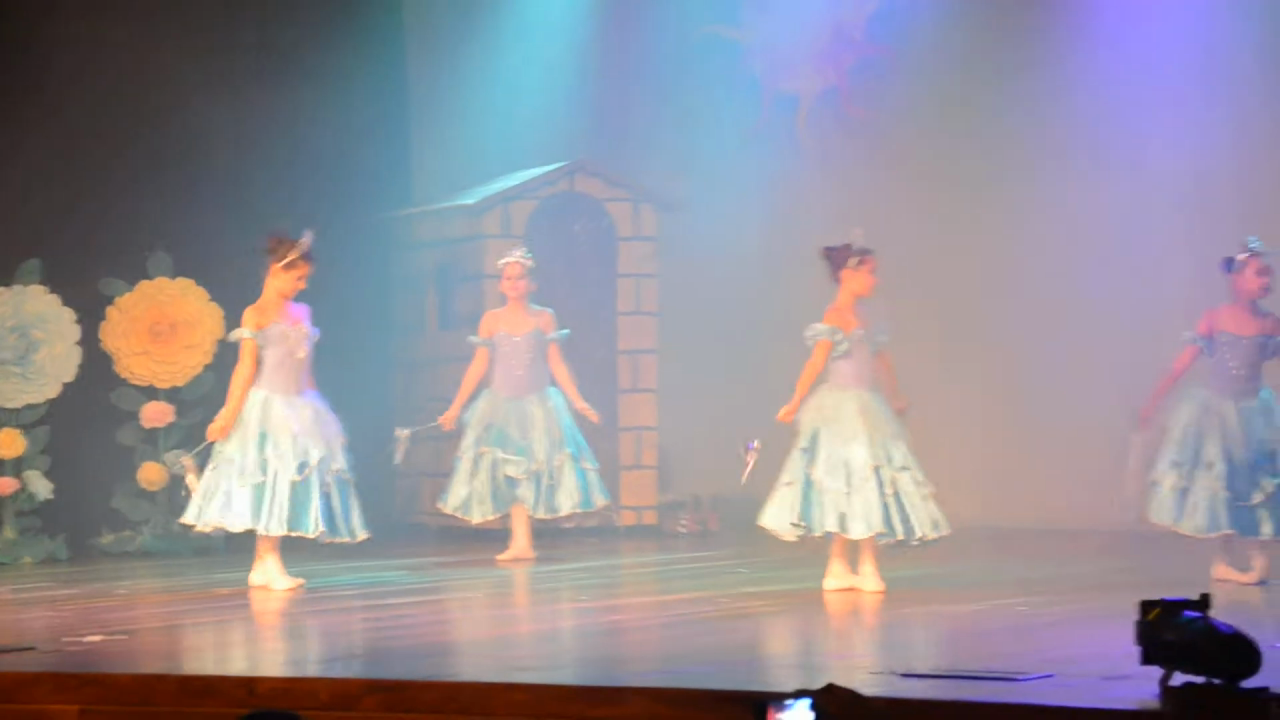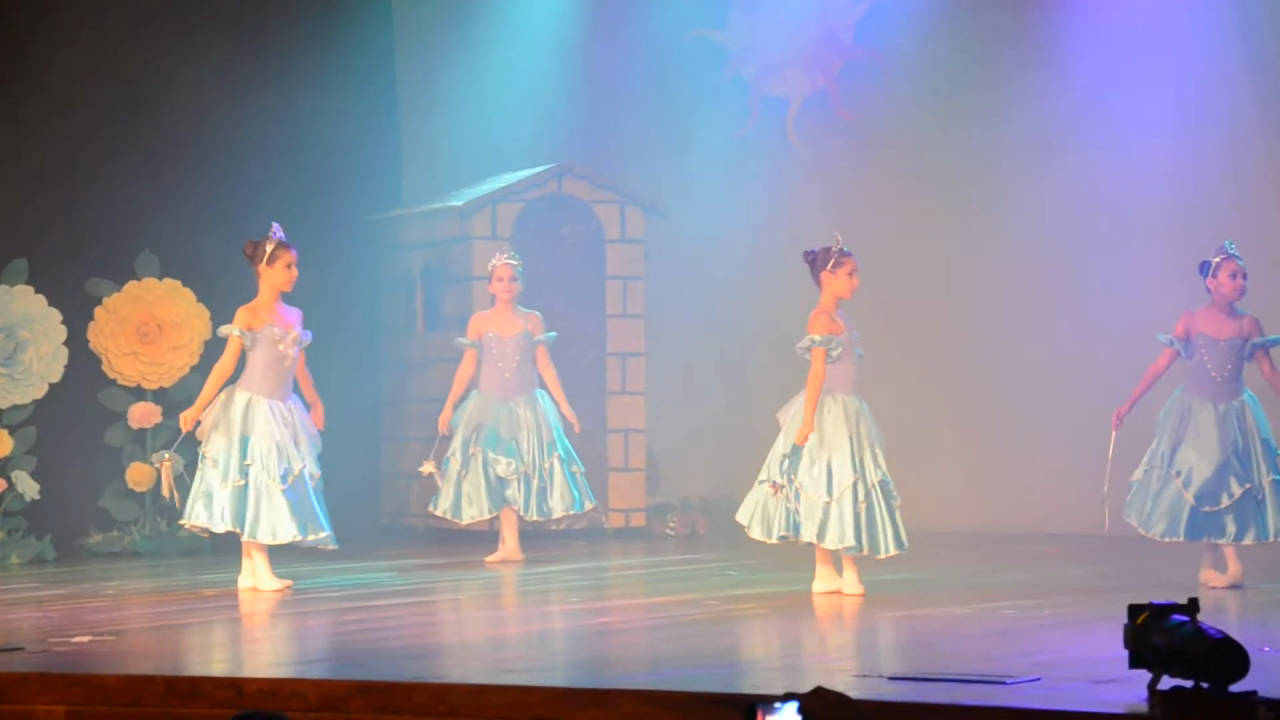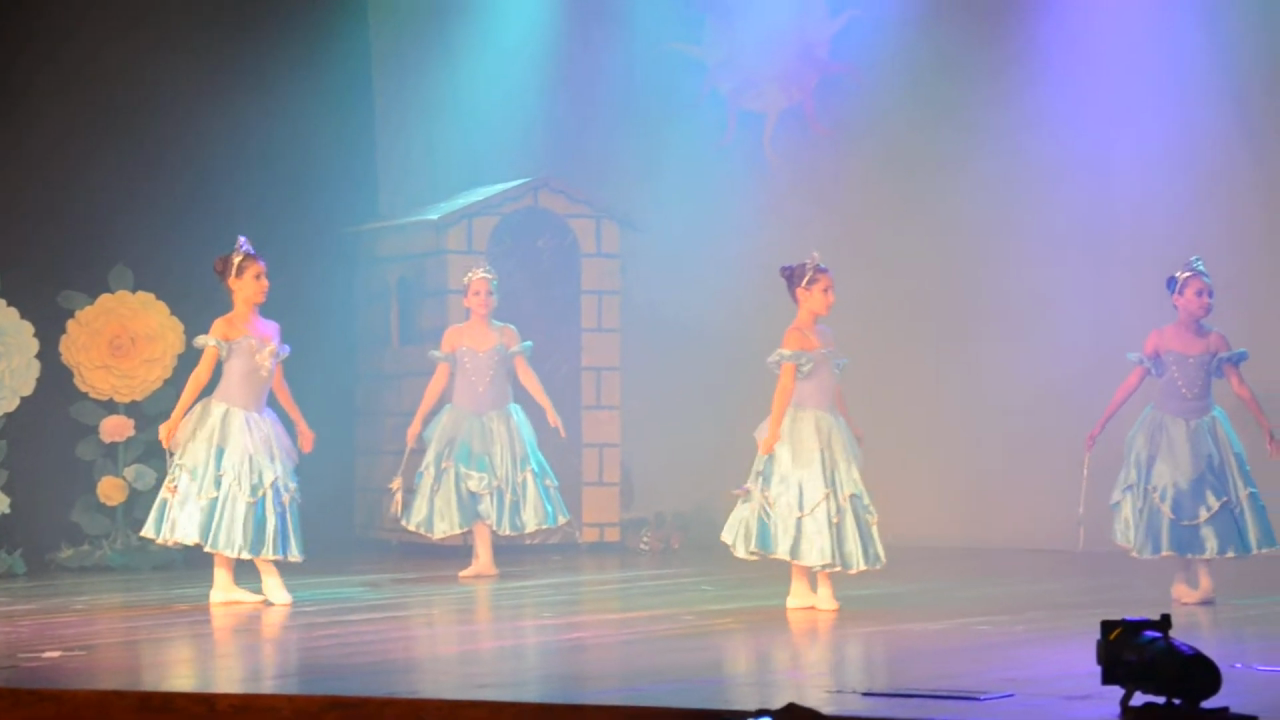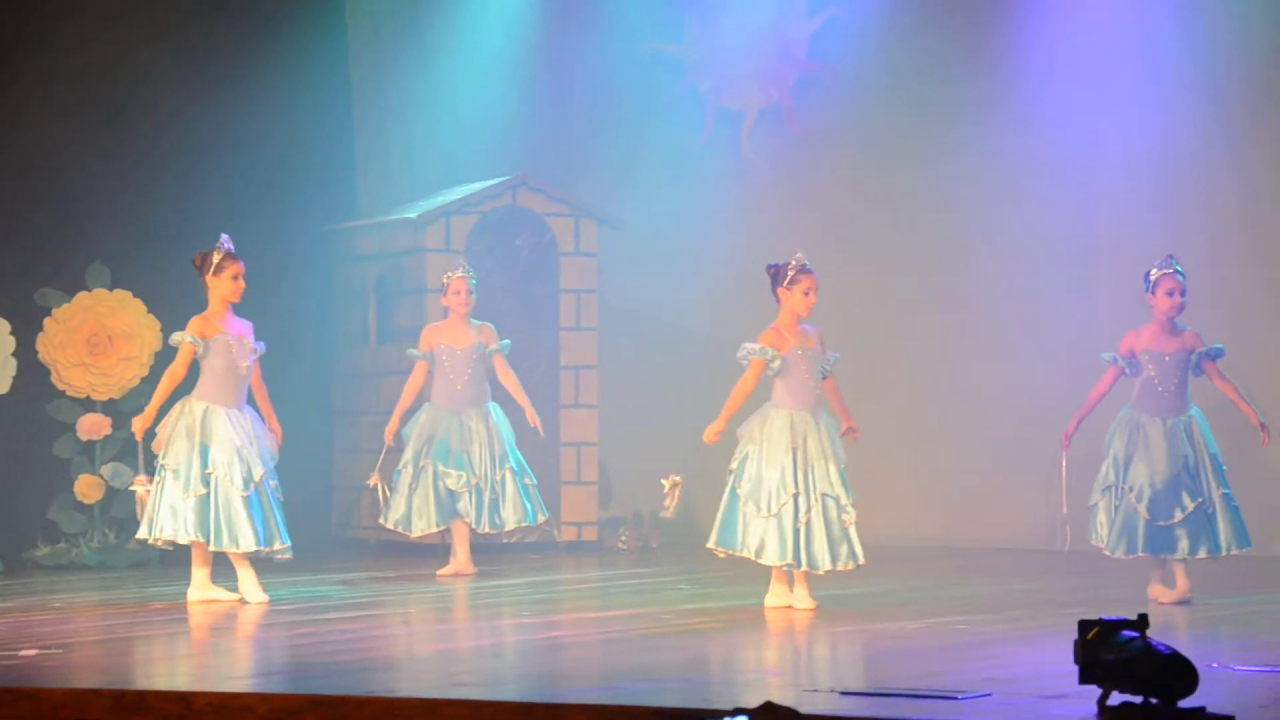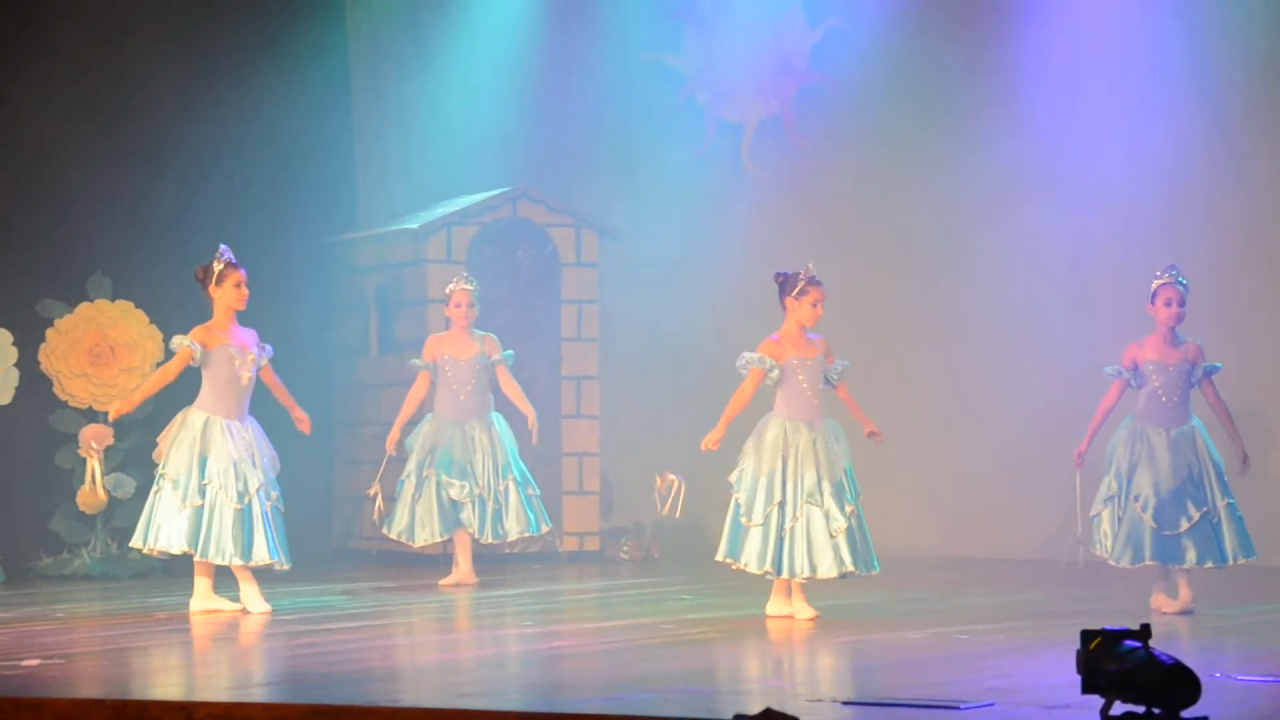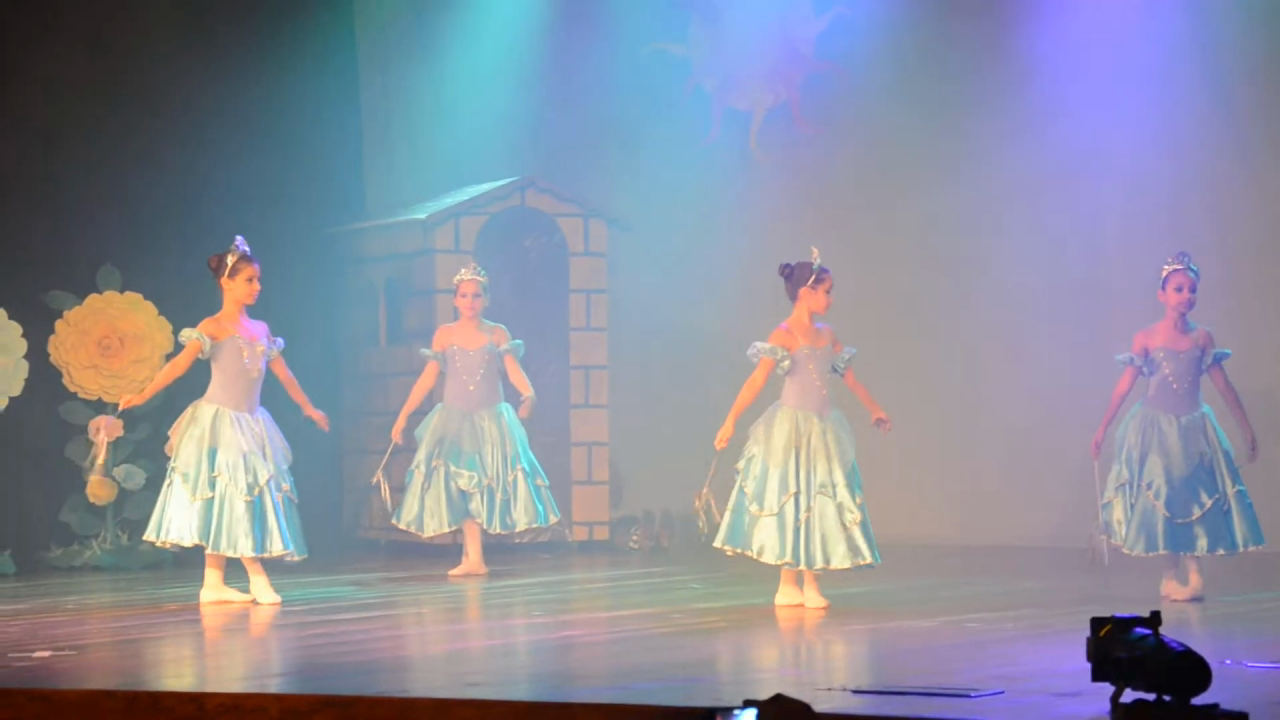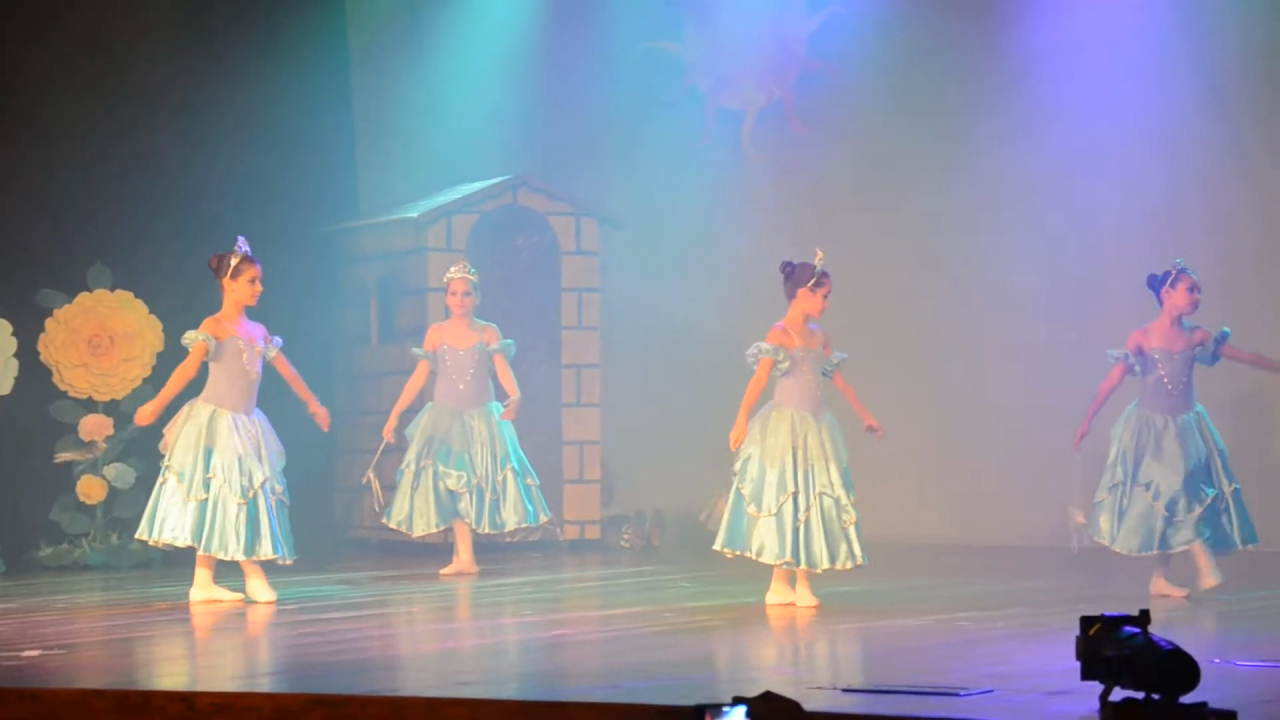
dt=0.4s
person 1, frame 1
left shoulder: (302, 312)
right shoulder: (255, 314)
right elbow: (246, 367)
left wrist: (314, 409)
right wrist: (228, 414)
left hip: (302, 407)
right hip: (268, 406)
left knee: (298, 480)
right knee: (270, 482)
left ankle: (262, 567)
right ankle: (271, 565)
person 1, frame 2
left shoulder: (294, 315)
right shoulder: (247, 315)
right elbow: (226, 364)
left wrist: (315, 405)
right wrist: (198, 407)
left hip: (284, 410)
right hip: (252, 408)
left knee: (277, 484)
right knee: (257, 484)
left ankle: (250, 570)
right ankle: (258, 567)
person 1, frame 3
left shoulder: (272, 328)
right shoulder: (224, 326)
left elbow: (278, 381)
right elbow: (202, 374)
left wrist: (300, 423)
right wrist: (175, 419)
left hip: (259, 422)
right hip: (227, 420)
left knee: (246, 499)
right knee: (230, 498)
left ankle: (224, 585)
person 1, frame 4
left shoulder: (245, 327)
right shoulder: (200, 324)
left elbow: (255, 378)
right elbow: (177, 370)
left wrist: (271, 420)
right wrist: (149, 412)
left hip: (238, 419)
right hip: (206, 419)
left knee: (227, 496)
right knee: (214, 496)
left ankle: (201, 583)
right ankle: (245, 575)
person 1, frame 5
left shoulder: (251, 337)
right shoulder: (203, 334)
left elbow: (270, 379)
right elbow: (170, 370)
left wrist: (295, 410)
right wrist: (132, 400)
left hip: (241, 430)
right hip: (209, 429)
left knee: (226, 509)
right knee: (214, 507)
left ankle: (204, 592)
right ankle: (247, 585)
person 1, frame 6
left shoulder: (260, 329)
right shoulder: (212, 327)
left elbow: (283, 372)
right elbow: (180, 363)
left wrist: (309, 407)
right wrist: (143, 395)
left hip: (252, 422)
right hip: (219, 421)
left knee: (243, 498)
right knee: (226, 497)
left ankle: (214, 584)
person 1, frame 7
left shoulder: (258, 331)
right shoulder: (212, 327)
left elbow: (285, 368)
right elbow: (189, 367)
left wrist: (312, 403)
right wrist: (159, 402)
left hip: (248, 423)
right hip: (215, 421)
left knee: (248, 495)
right knee: (216, 497)
person 2, frame 1
left shoulder: (859, 315)
right shoulder: (835, 315)
left elbow: (879, 358)
right elbow: (817, 359)
left wrist: (894, 396)
right wrist: (797, 401)
left hip: (865, 408)
right hip: (841, 407)
left knee: (867, 483)
right knee: (849, 484)
left ankle: (840, 567)
right ankle: (840, 567)
person 2, frame 2
left shoulder: (838, 318)
right shoulder: (821, 319)
right elbow: (817, 370)
right wrist: (808, 420)
left hip: (846, 412)
right hip: (827, 414)
left knee: (846, 488)
right knee: (830, 488)
left ankle: (836, 571)
right ankle: (837, 571)
person 2, frame 3
left shoulder: (824, 334)
right shoulder: (795, 335)
right elbow: (785, 385)
left wrist: (848, 426)
right wrist: (772, 431)
left hip: (826, 429)
right hip: (803, 428)
left knee: (827, 503)
right knee: (808, 502)
left ankle: (811, 586)
right ankle: (809, 587)
person 2, frame 4
left shoulder: (813, 334)
right shoulder: (773, 336)
left elbow: (827, 380)
right elbow: (749, 381)
left wrist: (845, 419)
right wrist: (722, 421)
left hip: (813, 428)
right hip: (783, 427)
left knee: (811, 502)
right knee: (786, 502)
left ankle: (791, 585)
right ankle: (784, 586)
person 2, frame 5
left shoulder: (820, 344)
right shoulder: (773, 346)
left elbow: (840, 388)
right elbow: (747, 390)
left wrist: (866, 423)
right wrist: (720, 428)
left hip: (816, 438)
right hip: (784, 437)
left knee: (812, 511)
right knee: (784, 509)
left ankle: (792, 595)
right ankle: (784, 596)
person 2, frame 6
left shoulder: (827, 334)
right shoulder: (783, 335)
left elbow: (849, 376)
right elbow: (757, 380)
left wrist: (875, 410)
right wrist: (730, 422)
left hip: (823, 428)
right hip: (792, 427)
left knee: (820, 502)
right knee: (792, 501)
left ankle: (809, 583)
right ankle: (790, 585)
person 2, frame 7
left shoulder: (818, 336)
right shoulder: (779, 334)
left elbow: (838, 379)
right elbow: (759, 379)
left wrist: (865, 416)
right wrist: (741, 421)
left hip: (815, 428)
right hip: (785, 427)
left knee: (814, 502)
right knee: (784, 501)
left ankle: (802, 582)
right ankle: (781, 584)
person 3, frame 1
right shoulder: (1215, 317)
right elbow: (1186, 361)
right wrist: (1154, 402)
right hip: (1214, 407)
left knee: (1248, 479)
right knee: (1215, 478)
left ankle: (1223, 561)
person 3, frame 2
left shoulder: (1248, 324)
right shoulder: (1191, 320)
right elbow: (1161, 364)
right wrist: (1128, 404)
left hip: (1234, 414)
right hip: (1195, 411)
left knee: (1226, 483)
right knee: (1198, 482)
left ankle: (1210, 565)
person 3, frame 3
left shoulder: (1215, 340)
right shoulder: (1159, 338)
left elbow: (1239, 385)
right elbow: (1132, 383)
right wrist: (1101, 423)
left hip: (1204, 430)
right hip: (1165, 428)
left knee: (1200, 498)
right knee: (1172, 498)
left ankle: (1182, 580)
person 3, frame 4
left shoulder: (1190, 339)
right shoulder: (1134, 338)
left elbow: (1219, 379)
right elbow: (1106, 382)
left wrist: (1254, 415)
right wrist: (1075, 421)
left hip: (1181, 430)
right hip: (1142, 429)
left knee: (1178, 500)
right knee: (1149, 499)
left ankle: (1159, 580)
person 3, frame 5
left shoulder: (1192, 351)
right shoulder: (1137, 350)
left elbow: (1213, 398)
right elbow: (1113, 396)
left wrist: (1237, 441)
right wrist: (1088, 438)
left hip: (1184, 441)
right hip: (1145, 440)
left knee: (1180, 510)
right knee: (1153, 510)
left ankle: (1162, 590)
person 3, frame 6
left shoulder: (1202, 337)
right shoulder: (1146, 336)
left elbow: (1223, 385)
right elbow: (1125, 384)
left wrist: (1246, 428)
right wrist: (1102, 428)
left hip: (1193, 427)
right hip: (1155, 426)
left knee: (1190, 497)
right knee: (1162, 496)
left ankle: (1173, 578)
person 3, frame 7
left shoulder: (1197, 336)
right shoulder: (1142, 336)
left elbow: (1242, 356)
right elbow: (1113, 379)
right wrist: (1088, 420)
left hip: (1186, 425)
right hip: (1150, 426)
left knee: (1187, 491)
right knee: (1154, 497)
right ankle: (1171, 573)
person 4, frame 1
left shoulder: (545, 318)
right shoulder: (491, 320)
left elbow: (556, 363)
right elbow: (479, 366)
left wrist: (577, 400)
right wrist: (456, 405)
left hip: (538, 404)
right hip: (501, 405)
left knee: (532, 468)
right knee: (506, 470)
left ankle: (520, 540)
right ankle: (522, 542)
person 4, frame 2
left shoulder: (533, 320)
right shoulder: (479, 321)
left elbow: (545, 364)
right elbow: (468, 366)
left wrist: (563, 403)
right wrist: (449, 406)
left hip: (526, 405)
right hip: (490, 406)
left knee: (521, 471)
right knee: (495, 471)
left ankle: (508, 543)
right ankle: (511, 545)
person 4, frame 3
left shoulder: (508, 333)
right shoulder: (453, 335)
left elbow: (525, 374)
right elbow: (440, 380)
left wrist: (548, 407)
right wrist: (418, 419)
left hip: (500, 420)
right hip: (463, 420)
left knee: (495, 485)
right knee: (469, 486)
left ankle: (481, 557)
right ankle: (484, 559)
person 4, frame 4
left shoulder: (486, 332)
right shoulder: (431, 333)
left elbow: (503, 372)
right elbow: (417, 378)
left wrist: (527, 405)
right wrist: (396, 416)
left hip: (478, 418)
right hip: (441, 419)
left knee: (473, 484)
right knee: (446, 484)
left ankle: (459, 555)
right ankle: (462, 558)
person 4, frame 5
left shoulder: (489, 342)
right shoulder: (434, 344)
left elbow: (506, 381)
right elbow: (420, 388)
left wrist: (529, 411)
right wrist: (397, 425)
left hip: (481, 429)
right hip: (445, 429)
left knee: (476, 494)
right knee: (449, 495)
left ankle: (461, 564)
right ankle: (464, 568)
person 4, frame 6
left shoulder: (498, 333)
right shoulder: (444, 334)
left elbow: (514, 370)
right elbow: (428, 378)
left wrist: (529, 395)
right wrist: (403, 414)
left hip: (491, 419)
right hip: (454, 419)
left knee: (486, 485)
right knee: (459, 486)
left ankle: (470, 554)
right ankle: (474, 558)
person 4, frame 7
left shoulder: (489, 332)
right shoulder: (435, 333)
left elbow: (503, 369)
right elbow: (419, 377)
left wrist: (515, 397)
right wrist: (395, 414)
left hip: (481, 418)
right hip: (444, 418)
left knee: (476, 484)
right knee: (448, 484)
left ankle: (460, 553)
right ankle: (465, 557)
